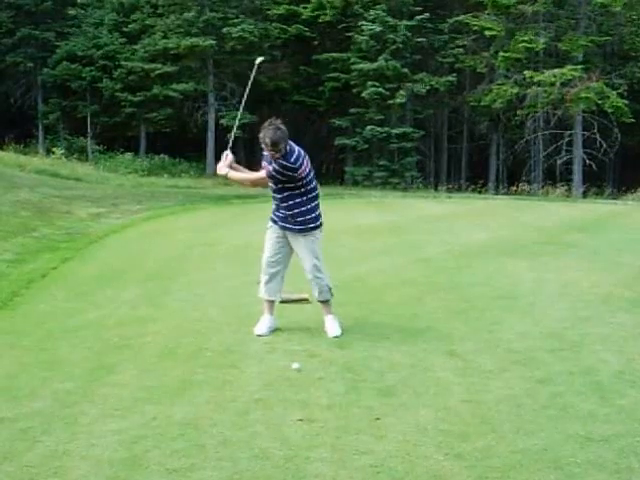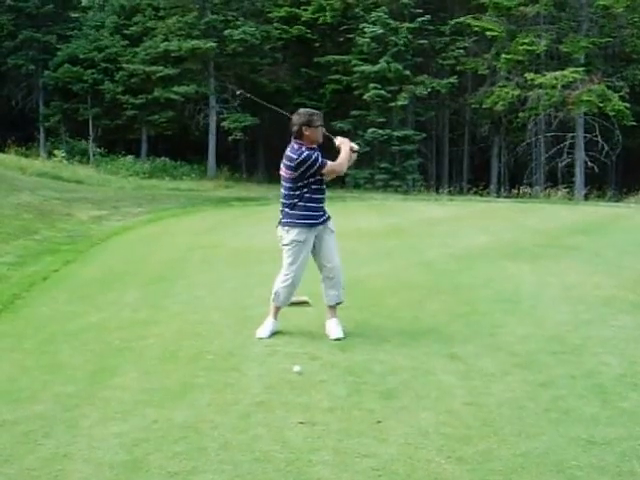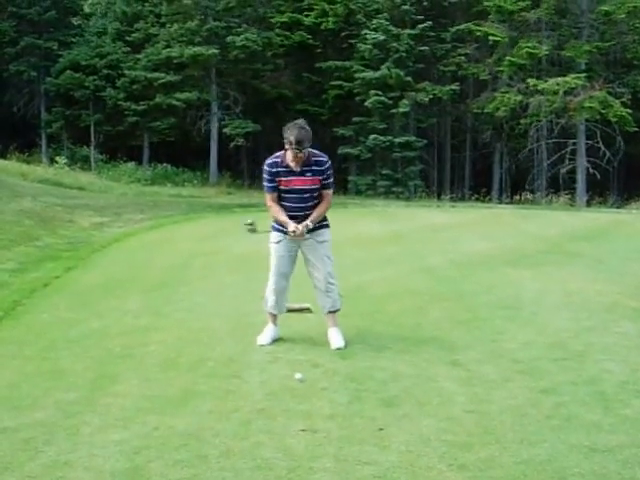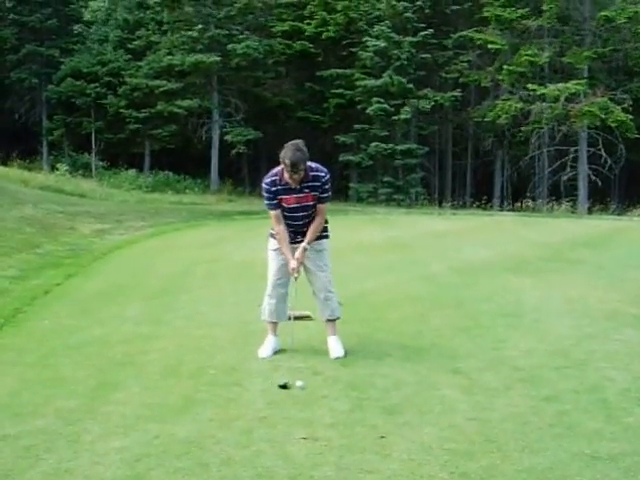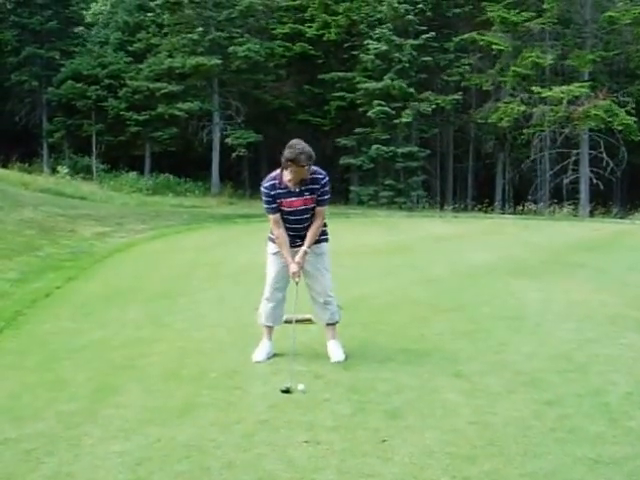
dt=1s
person 1, frame 1
left shoulder: (291, 160)
right shoulder: (271, 151)
left elbow: (257, 181)
right elbow: (262, 179)
left wrist: (227, 172)
right wrist: (233, 165)
left hip: (304, 224)
right hip: (279, 221)
left knee: (314, 269)
right knee: (270, 266)
left ankle: (329, 316)
right ankle: (268, 316)
person 1, frame 2
left shoulder: (308, 149)
right shoulder: (299, 155)
left elbow: (326, 173)
right elbow: (337, 169)
left wrist: (347, 154)
right wrist: (345, 147)
left hip: (320, 222)
right hip: (297, 226)
left knee: (332, 268)
right knee: (291, 274)
left ankle: (332, 319)
right ankle: (272, 319)
person 1, frame 3
left shoulder: (322, 162)
right shoulder: (272, 164)
left elbow: (327, 198)
right elbow: (271, 203)
left wrist: (308, 223)
right wrist: (289, 224)
left hip: (316, 230)
right hip: (283, 232)
left knee: (324, 277)
right knee: (278, 278)
left ankle: (333, 327)
right ankle: (272, 325)
person 1, frame 4
left shoulder: (321, 176)
right shoulder: (270, 181)
left elbow: (321, 216)
right elbow: (277, 222)
left wrist: (304, 248)
right wrist: (289, 257)
left hip: (314, 239)
right hip: (281, 240)
left knee: (324, 285)
right knee: (275, 287)
left ankle: (332, 336)
right ankle: (272, 337)
person 1, frame 5
left shoulder: (320, 179)
right shoulder: (269, 185)
left elbow: (319, 219)
right elbow: (277, 226)
left wrist: (303, 252)
right wrist: (290, 261)
left hip: (314, 243)
right hip: (280, 244)
left knee: (323, 290)
right knee: (273, 291)
left ankle: (332, 341)
right ankle: (266, 342)
